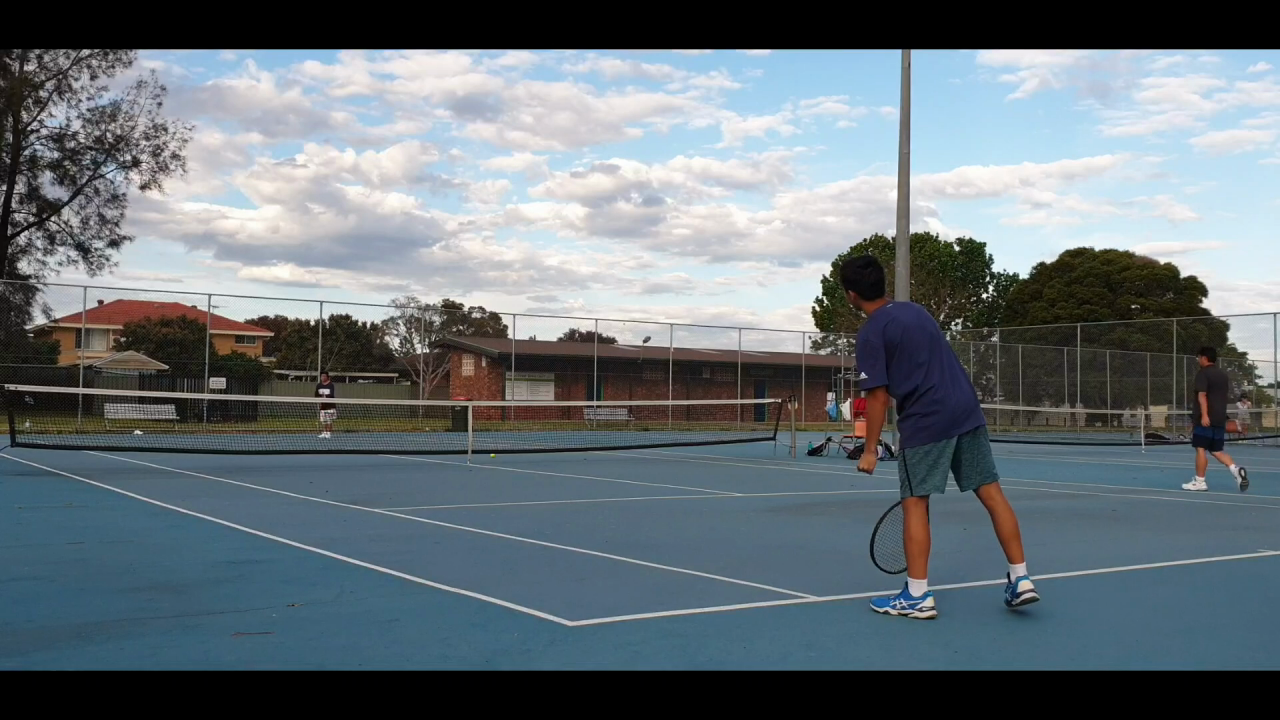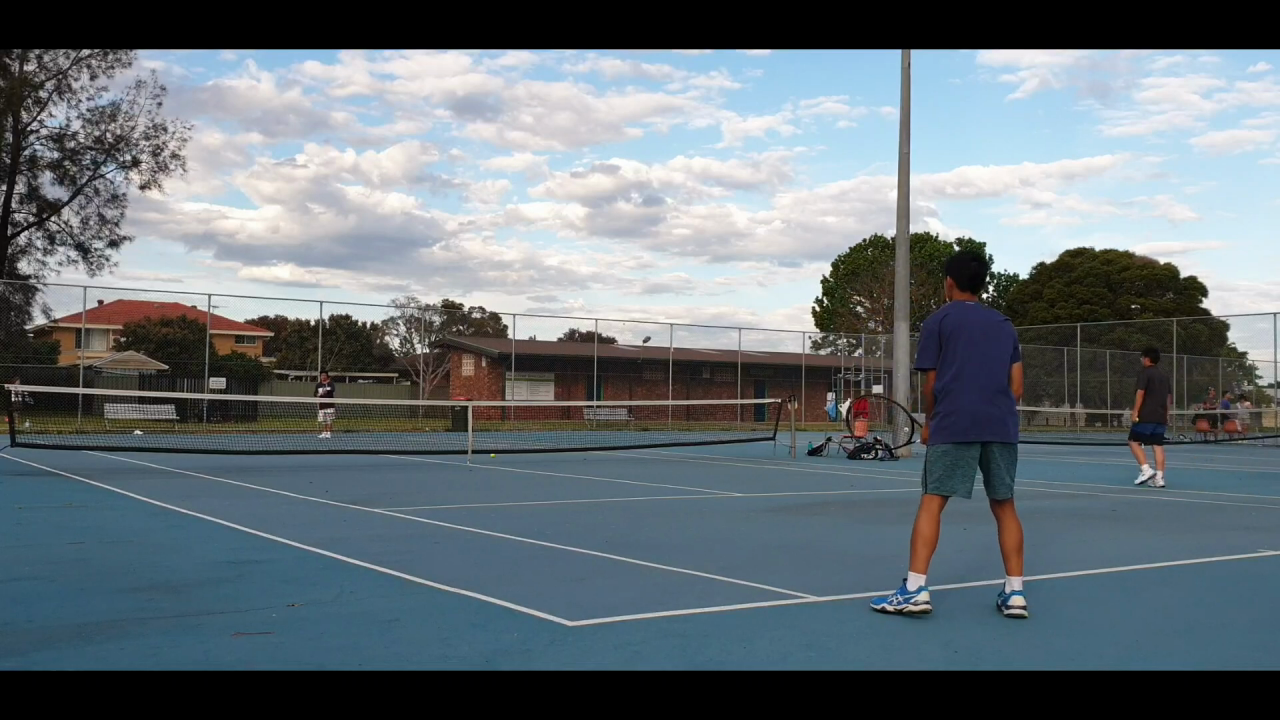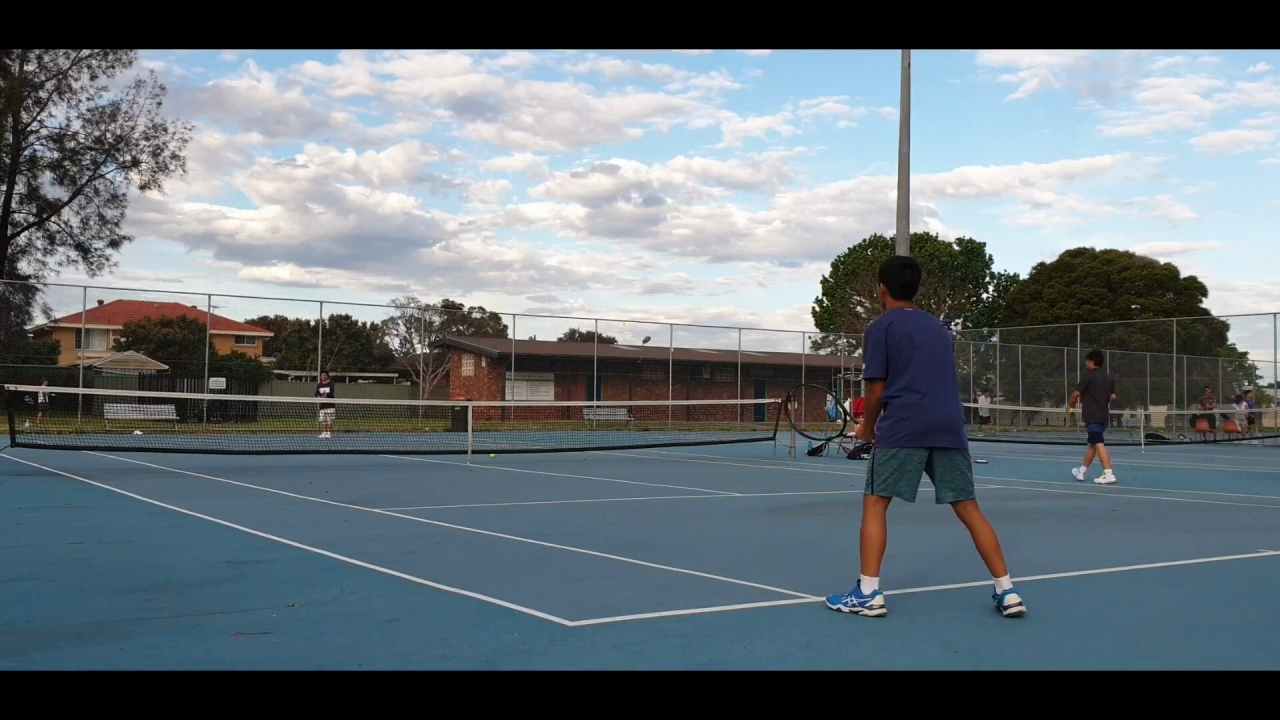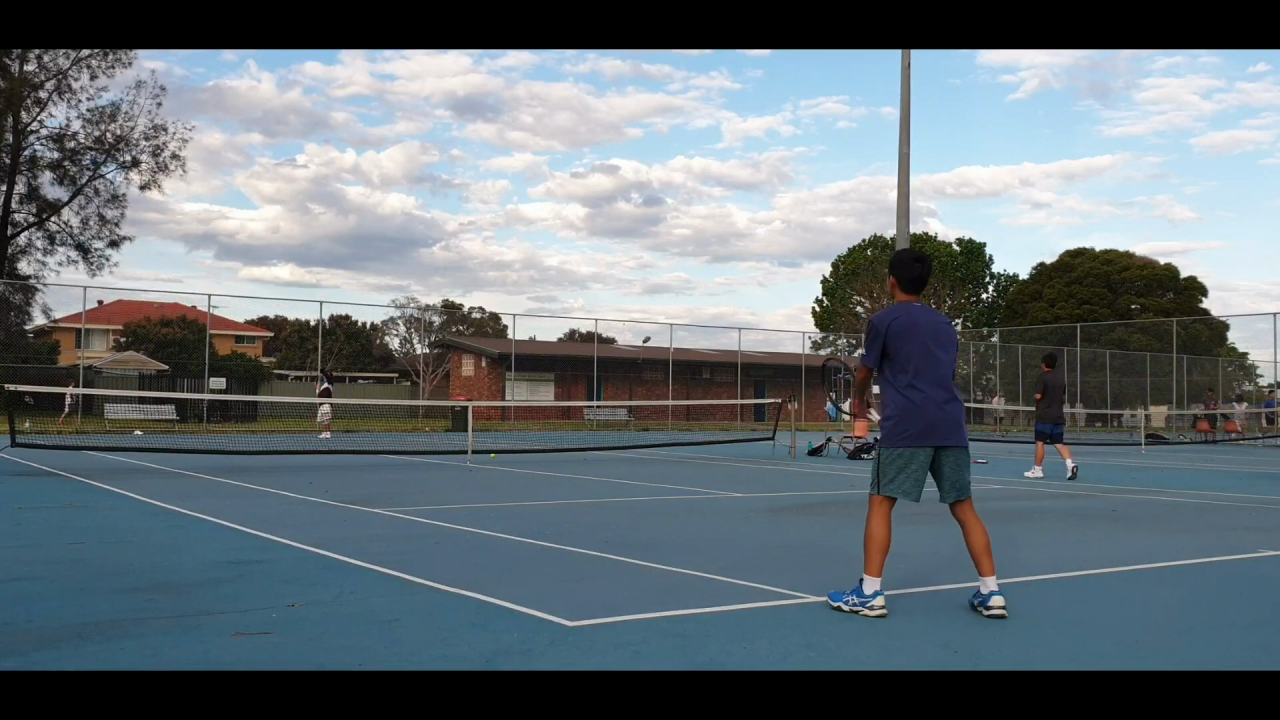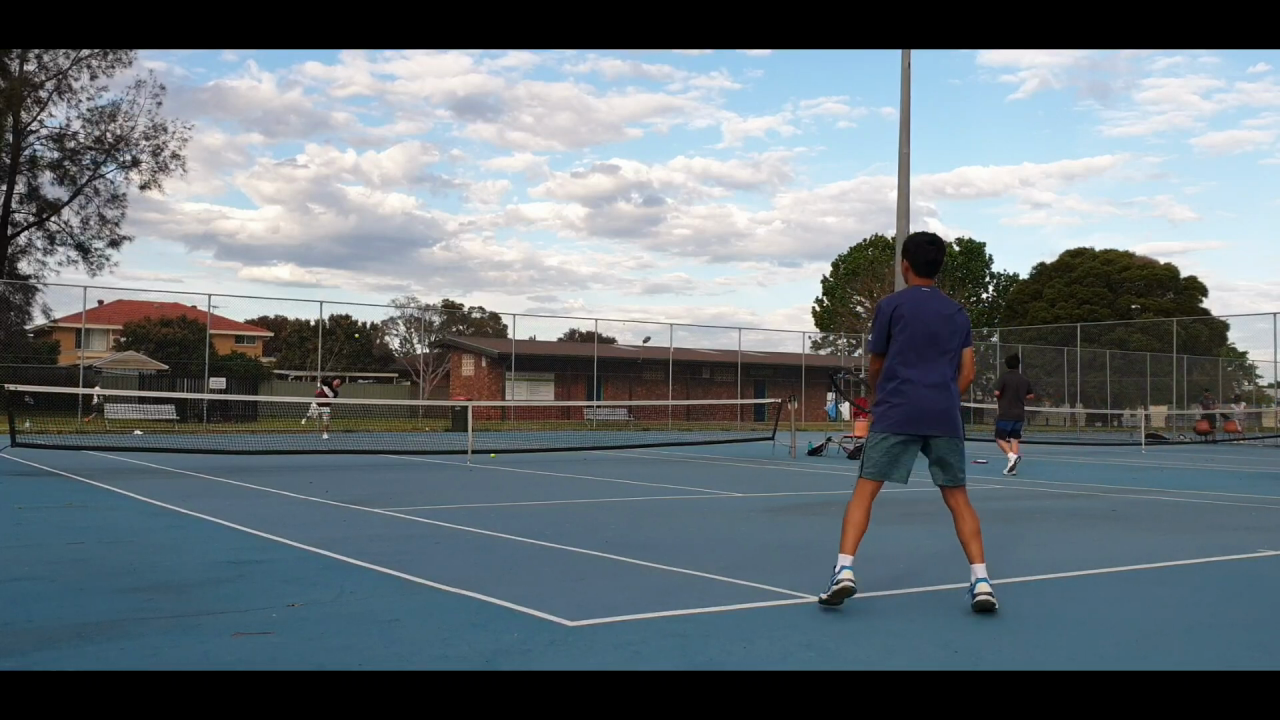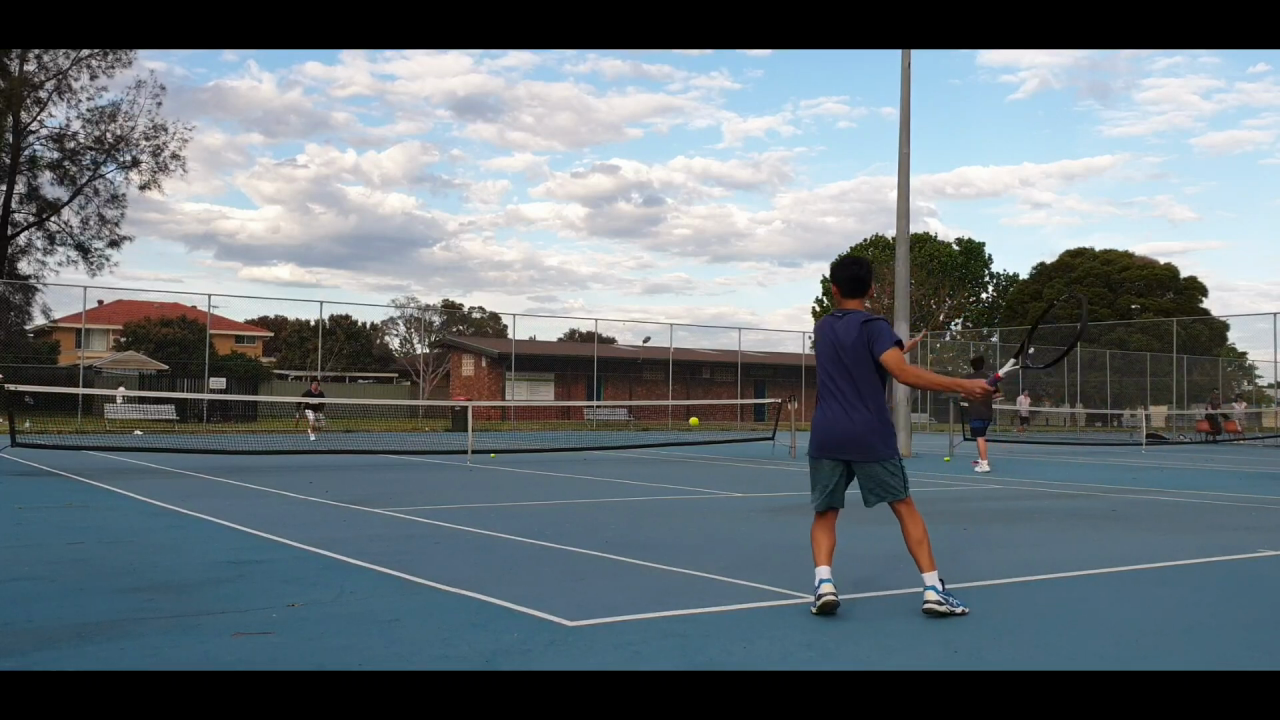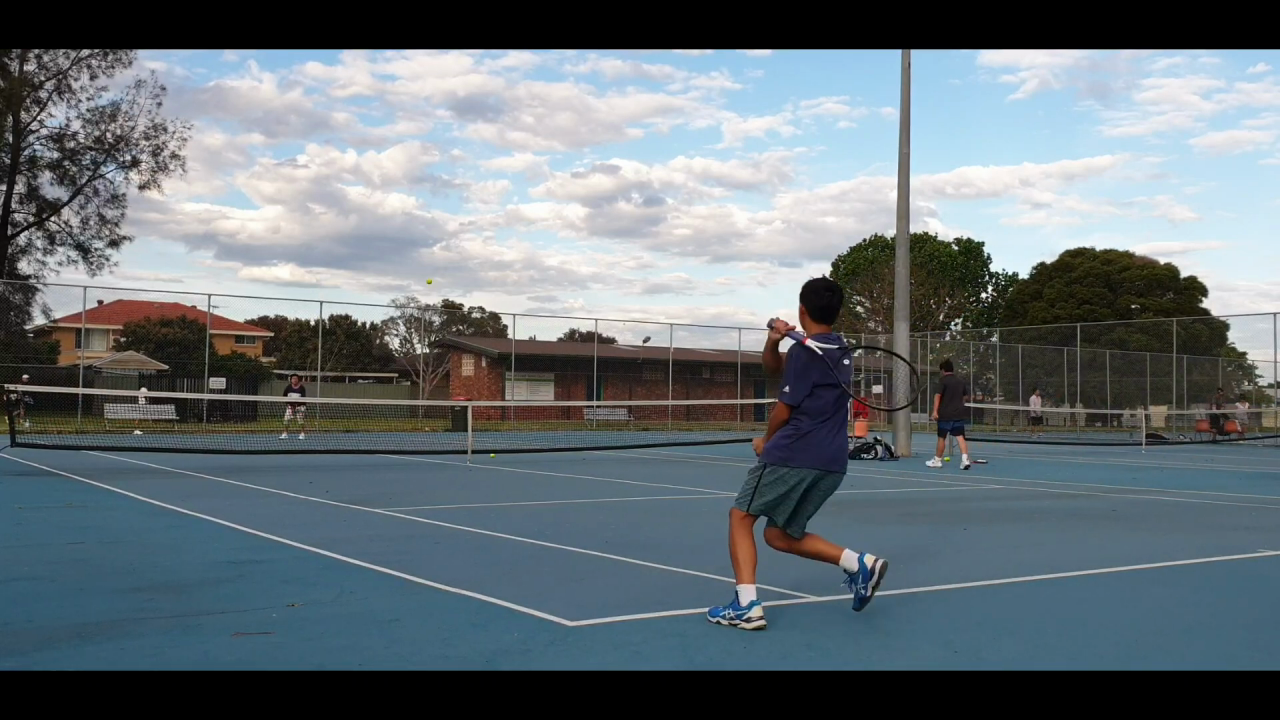
dt=0.7s
person 1, frame 1
left shoulder: (870, 335)
right shoulder: (916, 311)
left elbow: (879, 396)
left wrist: (870, 451)
left hip: (926, 422)
right hip: (967, 412)
left knee: (914, 503)
right knee: (992, 494)
left ankle: (917, 596)
right ankle: (1020, 580)
person 1, frame 2
left shoulder: (938, 321)
right shoulder: (1005, 324)
left elbow: (932, 382)
right elbow: (1017, 384)
left wrist: (928, 423)
left hip: (953, 424)
right hip: (1002, 426)
left knee: (932, 503)
right knee: (1004, 507)
left ankle: (915, 589)
right ankle: (1015, 592)
person 1, frame 3
left shoulder: (880, 328)
right shoulder: (939, 327)
left elbow: (876, 390)
left wrist: (867, 426)
left hip: (902, 428)
right hip: (950, 427)
left knee: (874, 503)
right knee: (969, 510)
left ankle: (869, 593)
right ankle: (1006, 591)
person 1, frame 4
left shoulder: (883, 321)
right shoulder: (946, 324)
left elbow: (865, 373)
left wrist: (859, 400)
left hip: (906, 427)
right hip: (951, 426)
left knee: (880, 504)
right knee: (964, 508)
left ankle: (870, 593)
right ankle: (991, 592)
person 1, frame 5
left shoulder: (890, 305)
right shoulder: (958, 312)
left elbow: (876, 366)
right elbow: (967, 374)
left wrist: (879, 398)
left hip: (896, 414)
right hip: (944, 417)
left knee: (865, 489)
right knee: (957, 497)
left ankle: (844, 570)
right ankle: (981, 581)
person 1, frame 6
left shoulder: (822, 327)
right shoulder: (873, 326)
right elbow: (903, 373)
right wrist: (963, 385)
left hip: (827, 438)
right hip: (872, 438)
left knee: (825, 516)
right knee: (905, 508)
left ankle: (824, 582)
right ankle: (933, 589)
person 1, frame 7
left shoulder: (805, 353)
right shoulder: (837, 349)
left elbow: (783, 411)
right elbow: (773, 367)
left wrist: (765, 440)
right wrist: (774, 339)
left hip: (794, 453)
right hip: (832, 458)
left knee: (741, 519)
right knee: (780, 536)
left ankle: (747, 604)
right ankle: (858, 564)
